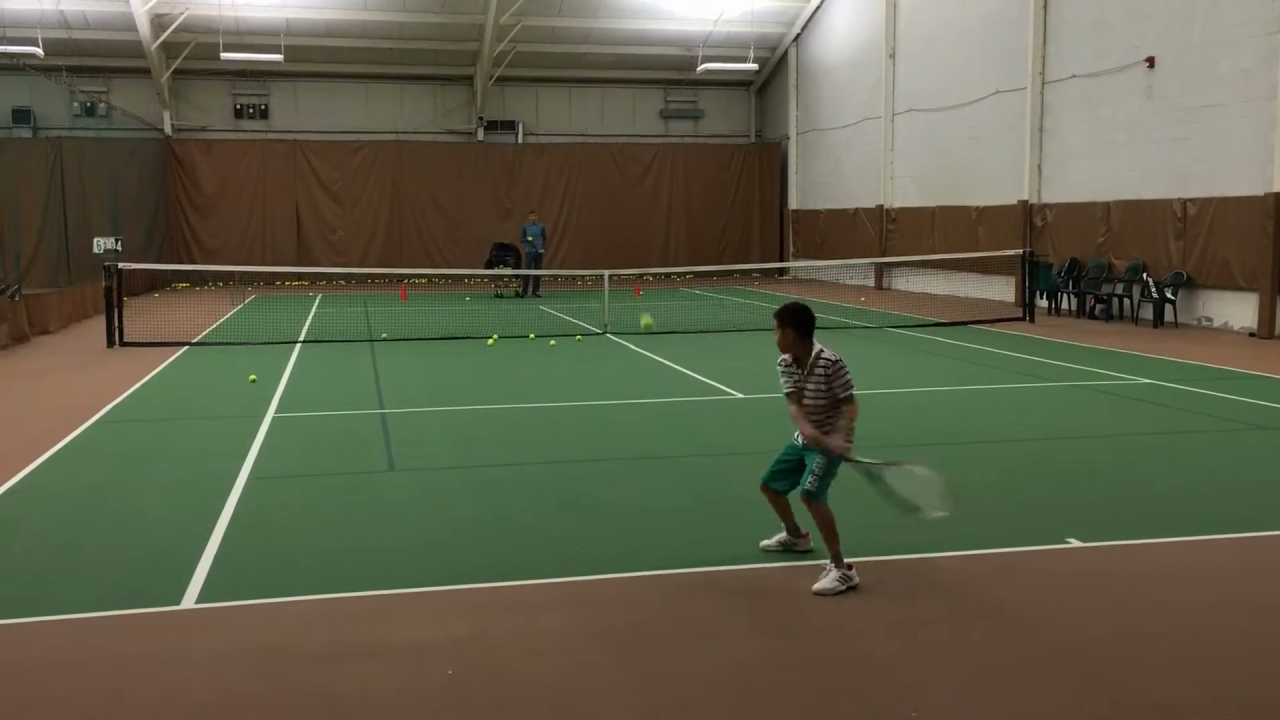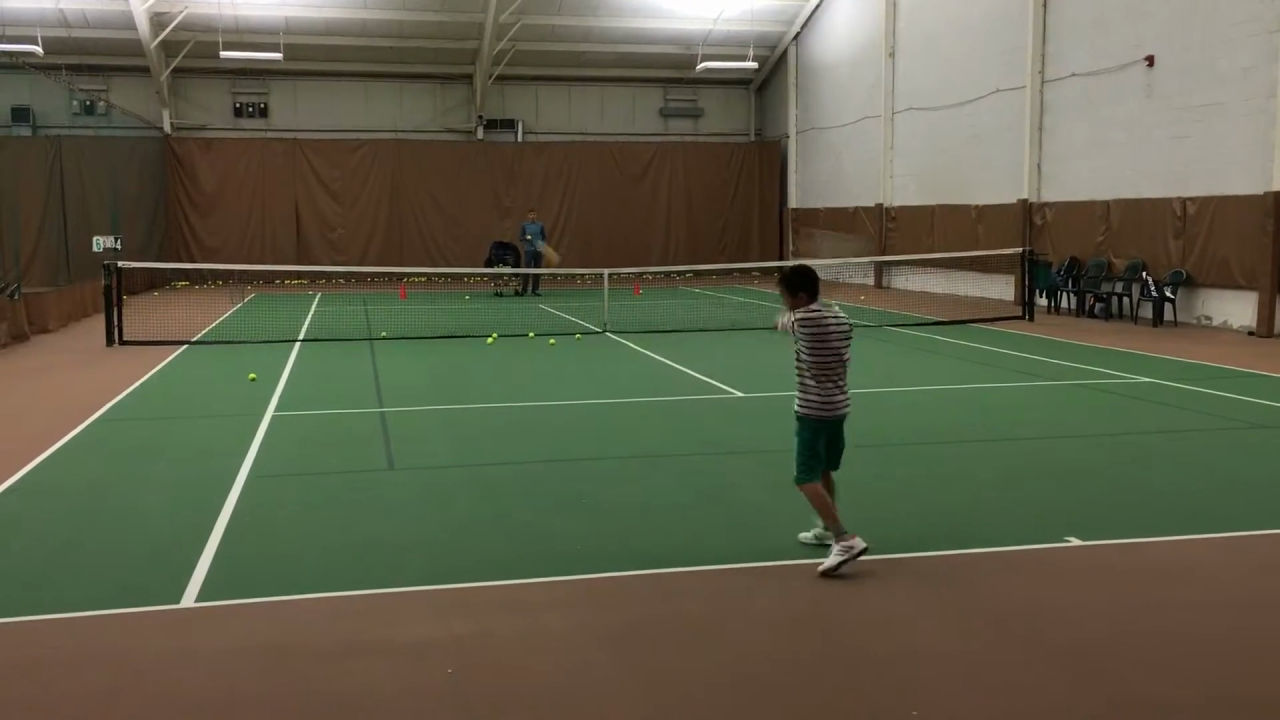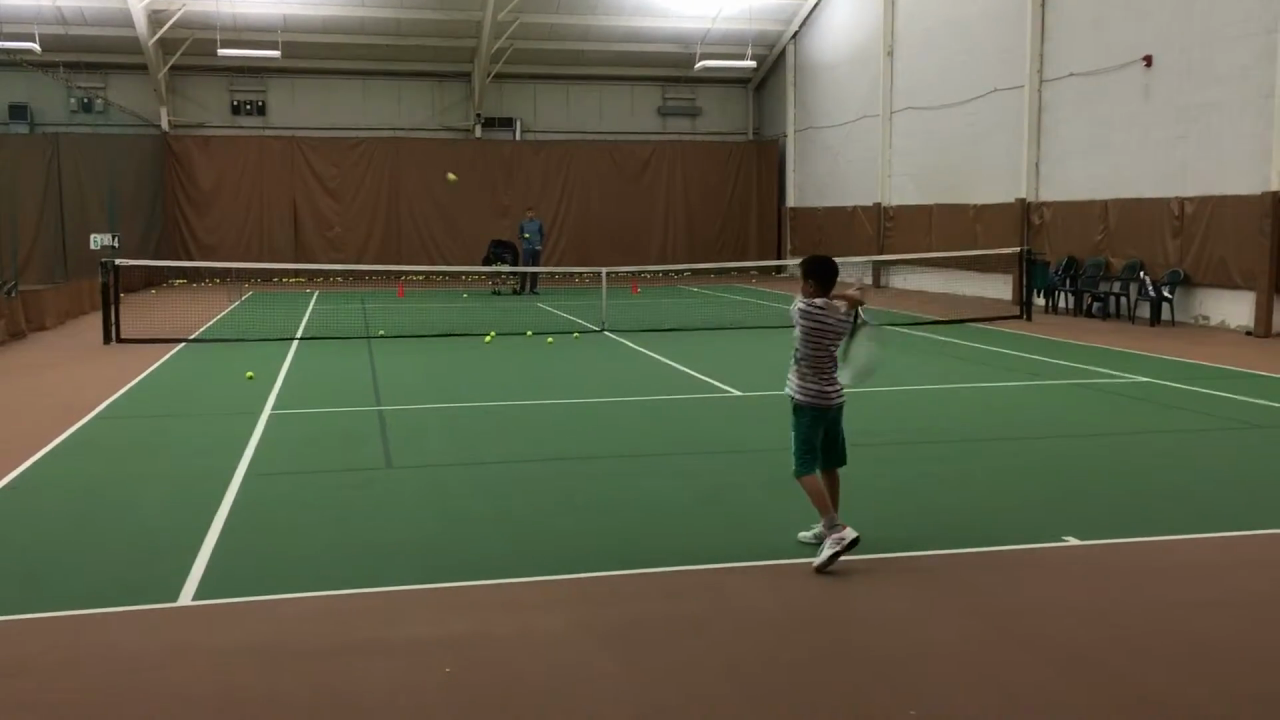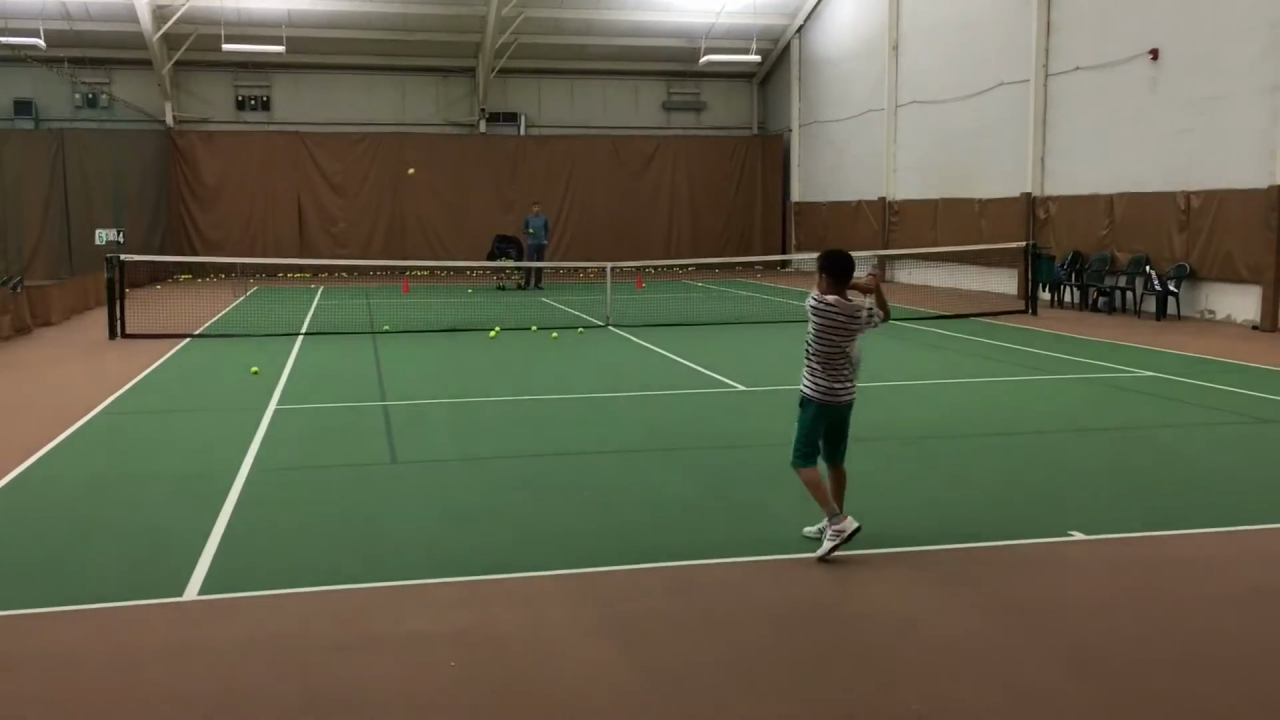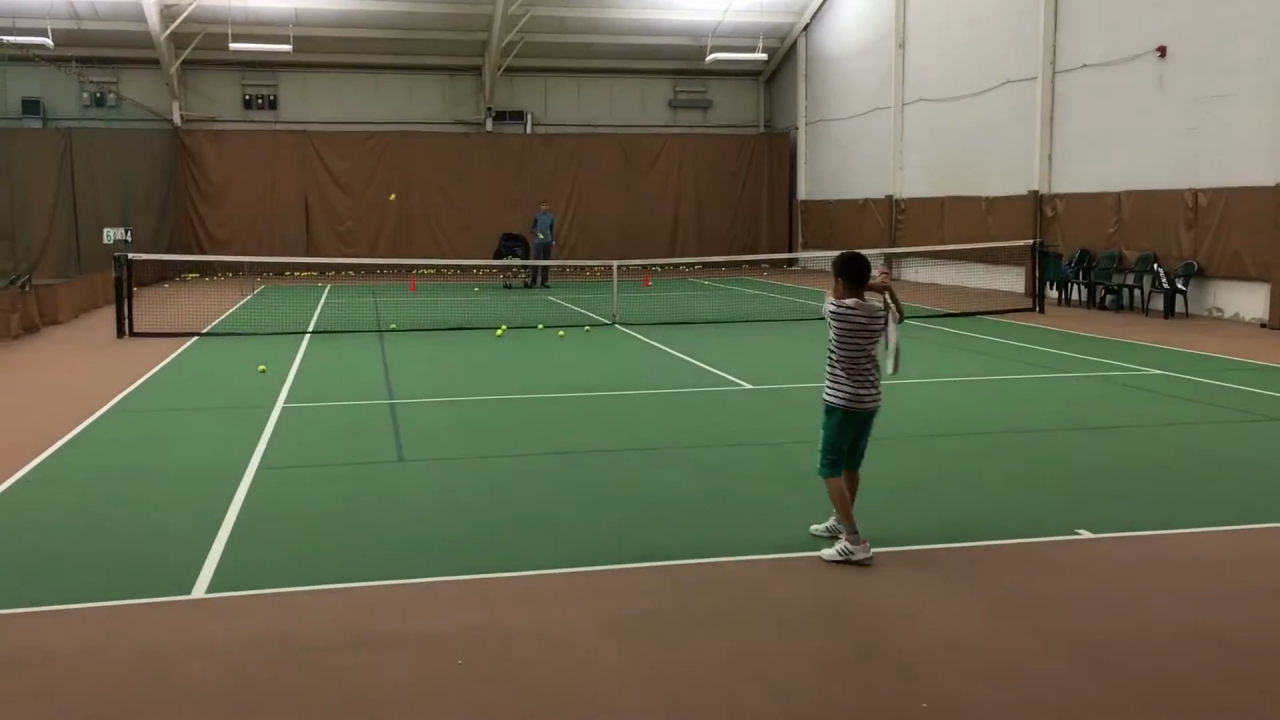
dt=0.2s
person 1, frame 1
left shoulder: (831, 360)
right shoulder: (786, 363)
left elbow: (850, 404)
right elbow: (795, 407)
left wrist: (841, 439)
right wrist: (815, 435)
left hip: (829, 441)
right hip: (805, 438)
left knee: (811, 495)
right knee: (770, 485)
left ankle: (841, 569)
right ankle: (795, 535)
person 1, frame 2
left shoulder: (802, 319)
right shoulder: (841, 319)
left elbow: (782, 322)
left hip: (814, 409)
right hip: (838, 406)
left knee: (806, 476)
right knee: (822, 469)
left ankle: (845, 539)
right ankle: (829, 529)
person 1, frame 3
left shoulder: (804, 309)
right shoulder: (842, 317)
left wrist: (843, 297)
right wrist: (850, 301)
left hip: (808, 401)
right hip: (833, 399)
left knee: (805, 469)
right knee: (828, 466)
left ankle: (837, 530)
right ankle: (829, 528)
person 1, frame 4
left shoulder: (817, 305)
right shoulder: (861, 313)
left elbow: (821, 291)
right elbow: (884, 314)
left wrist: (858, 286)
right wrist: (875, 288)
left hip: (817, 395)
right hip: (844, 395)
left knee: (804, 461)
right knee: (835, 461)
left ankle: (839, 521)
right ankle: (834, 521)
person 1, frame 5
left shoulder: (838, 311)
right shoulder: (880, 313)
left elbow: (830, 296)
right elbow: (899, 313)
left wrist: (872, 286)
right wrist: (886, 289)
left hip: (842, 401)
right hip: (870, 401)
left knee: (830, 470)
right knee: (849, 465)
left ankle: (854, 542)
right ankle: (840, 523)
